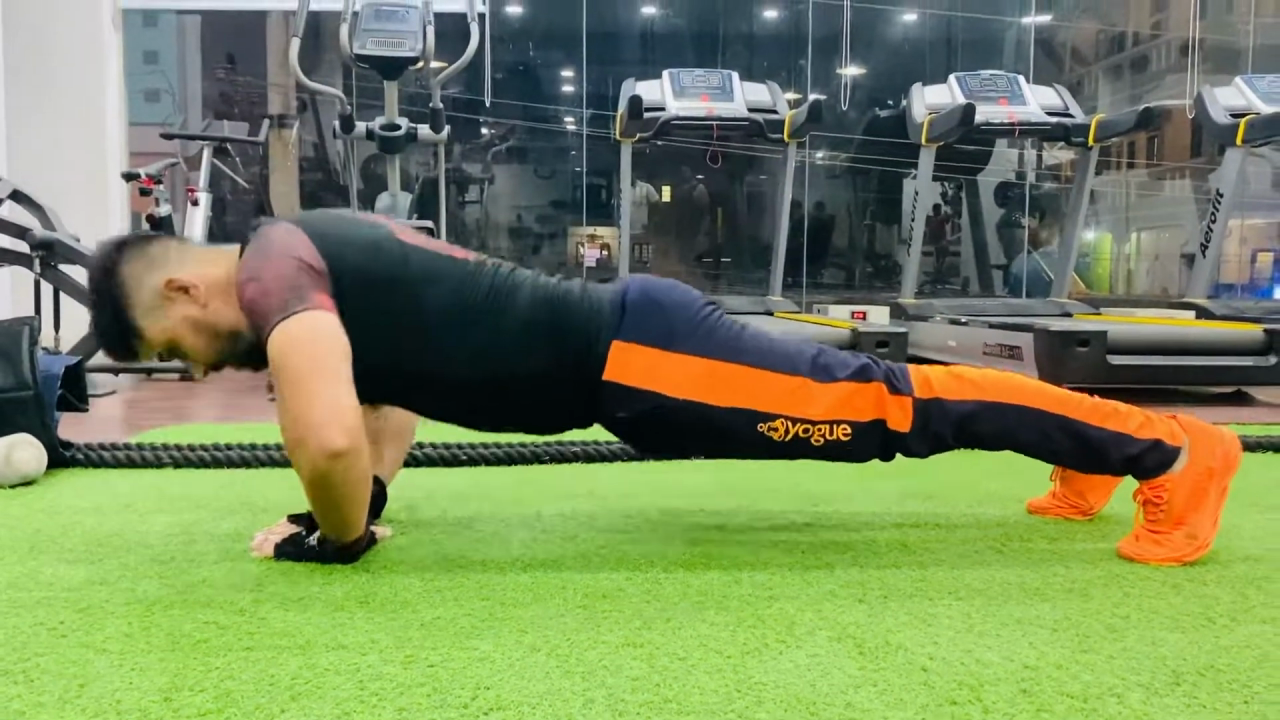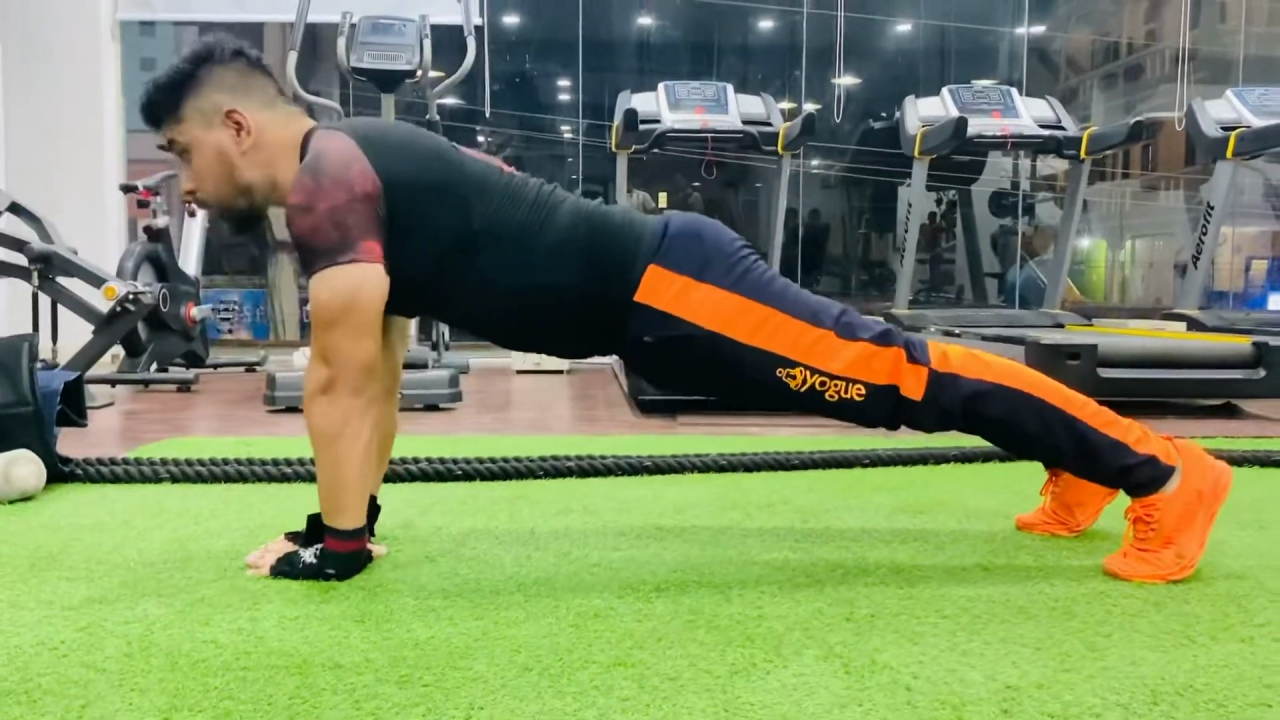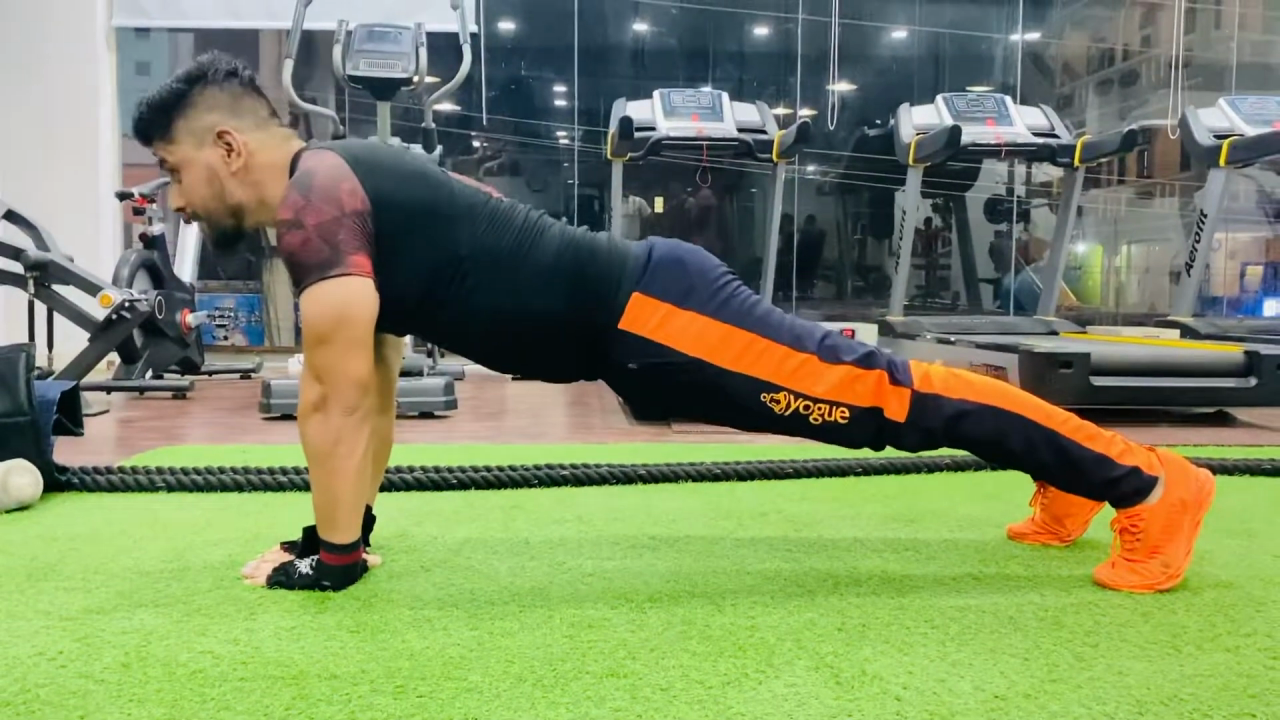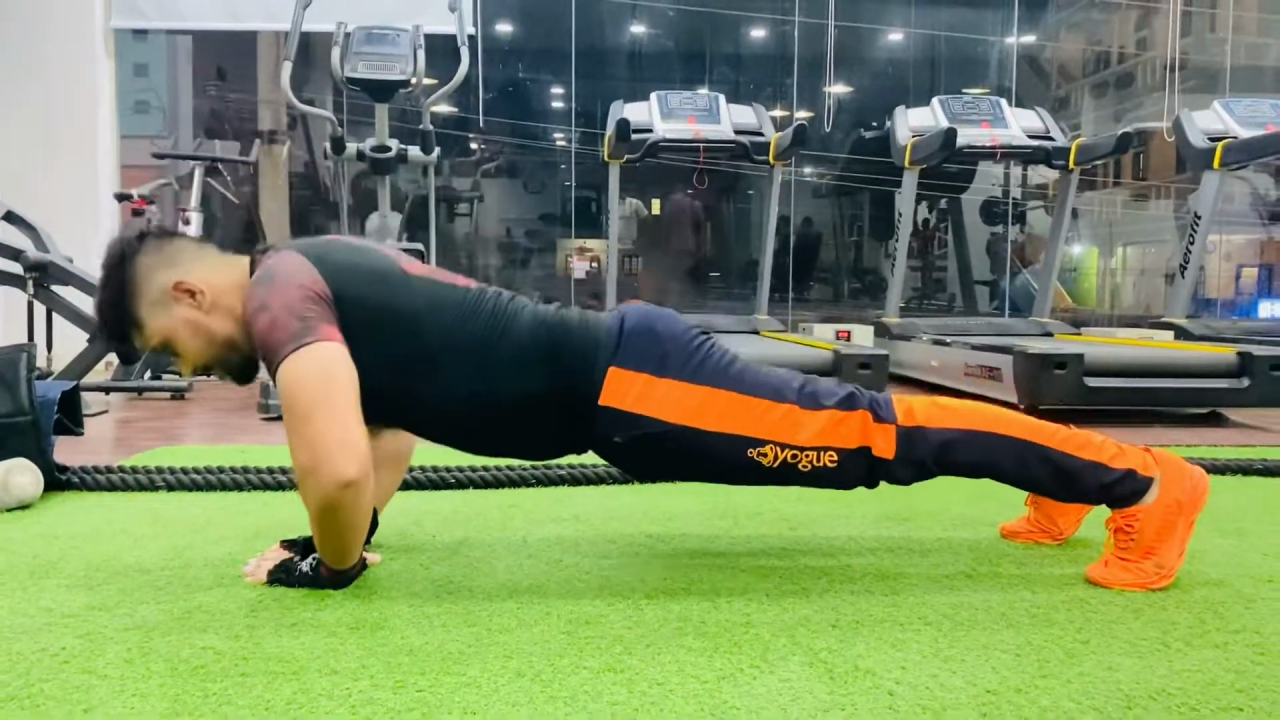
dt=0.4s
person 1, frame 1
left shoulder: (269, 267)
right shoulder: (308, 255)
left elbow: (327, 435)
right elbow: (383, 390)
left wrist: (337, 531)
right wrist: (357, 496)
left hip: (629, 360)
right hip: (621, 347)
left knee: (880, 405)
right knee: (860, 397)
left ankle: (1166, 454)
right ankle: (1093, 447)
person 1, frame 2
left shoulder: (326, 183)
right shoulder: (348, 170)
left elbow: (341, 379)
right elbow: (379, 363)
left wrist: (336, 544)
right wrist: (351, 511)
left hip: (663, 288)
right hip: (648, 293)
left knee: (894, 376)
right knee: (878, 376)
left ankle: (1160, 475)
right ankle: (1083, 467)
person 1, frame 3
left shoulder: (313, 202)
right shoulder: (340, 189)
left elbow: (336, 398)
right elbow: (374, 379)
left wrist: (332, 556)
right wrist: (351, 518)
left hip: (644, 317)
right hip: (634, 311)
left knee: (879, 398)
right knee: (869, 398)
left ankle: (1146, 483)
right ankle: (1068, 486)
person 1, frame 4
left shoulder: (275, 296)
right shoulder: (311, 275)
left elbow: (336, 466)
right elbow: (395, 396)
left wrist: (330, 559)
right wrist: (356, 520)
left hip: (624, 385)
right hip: (614, 370)
left knee: (865, 435)
right knee: (842, 426)
left ankle: (1140, 480)
right ankle: (1065, 476)
